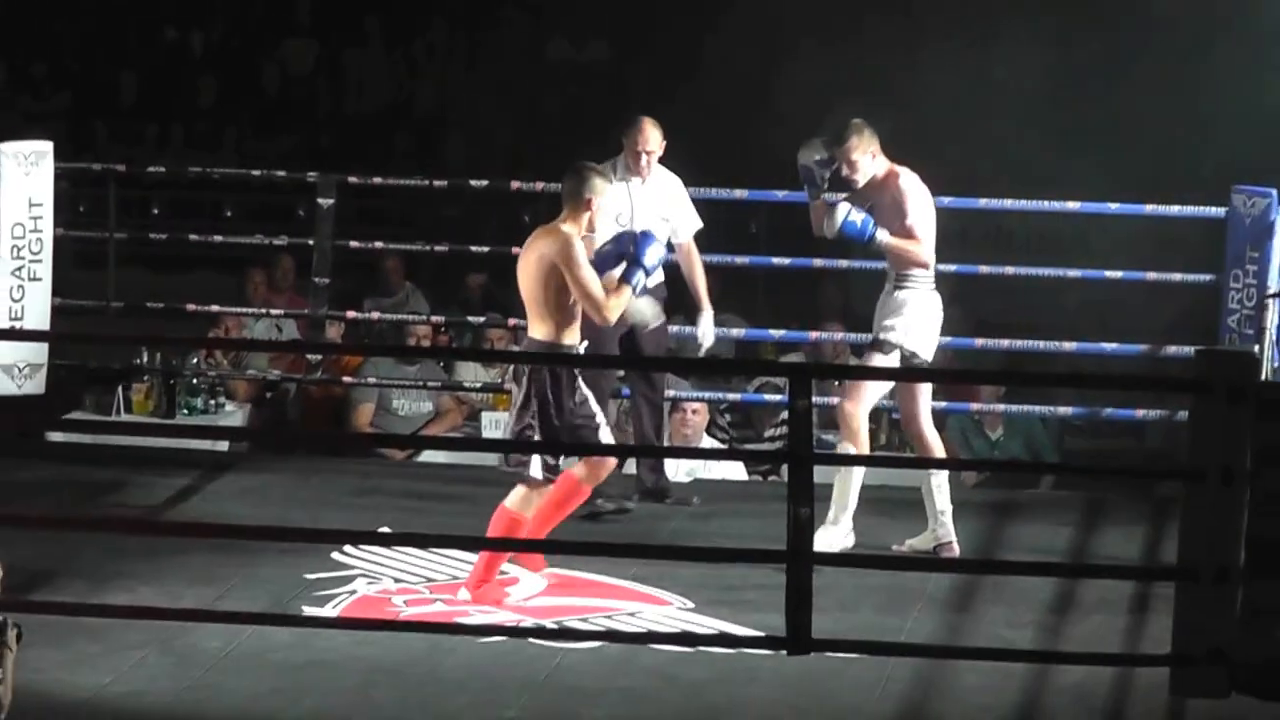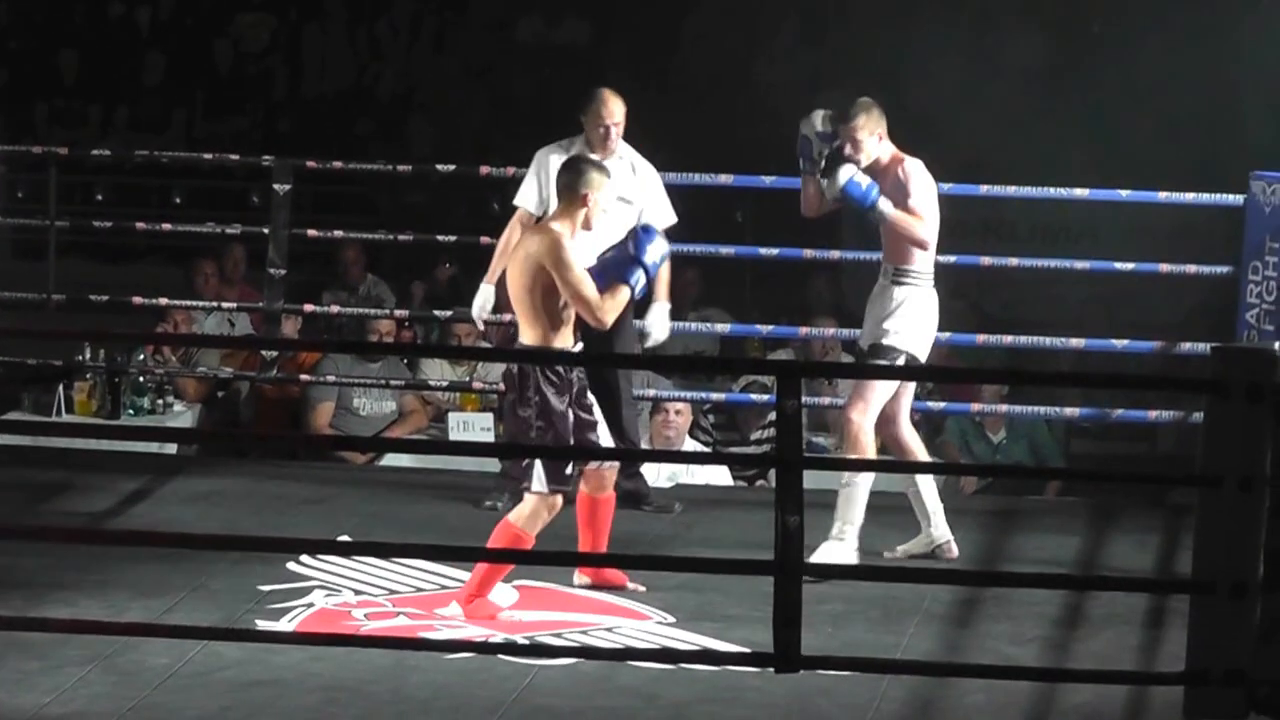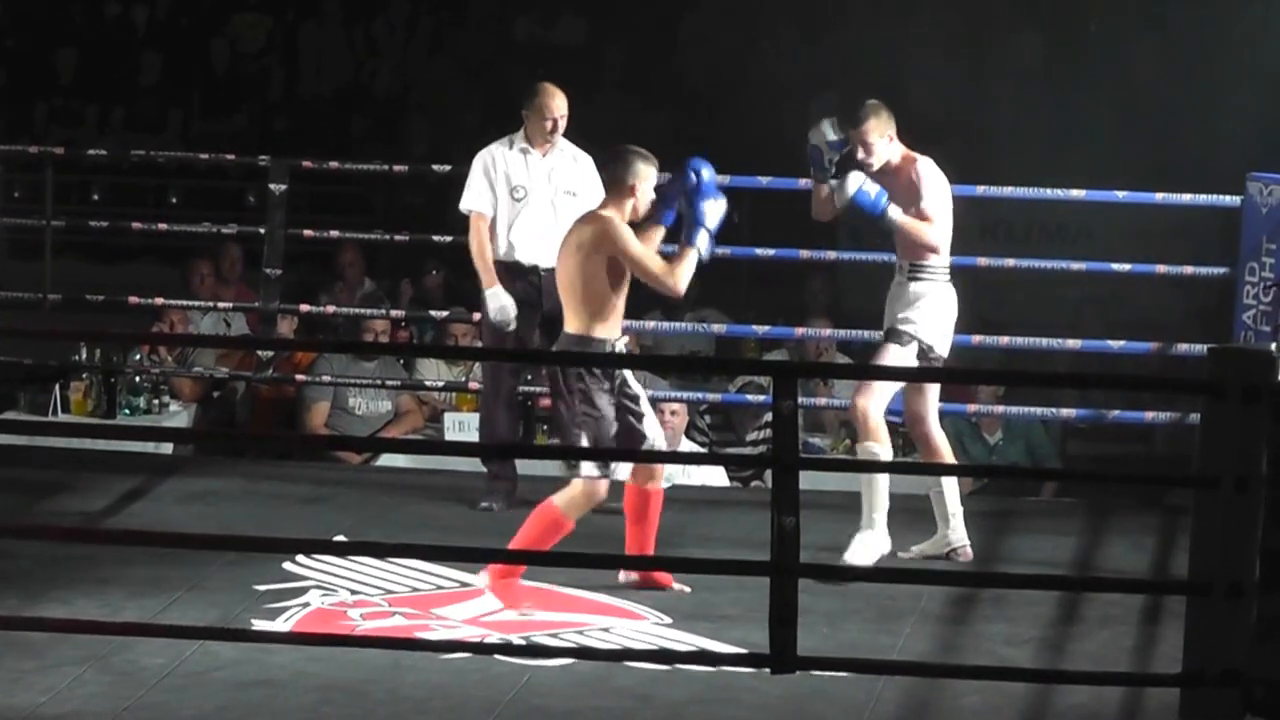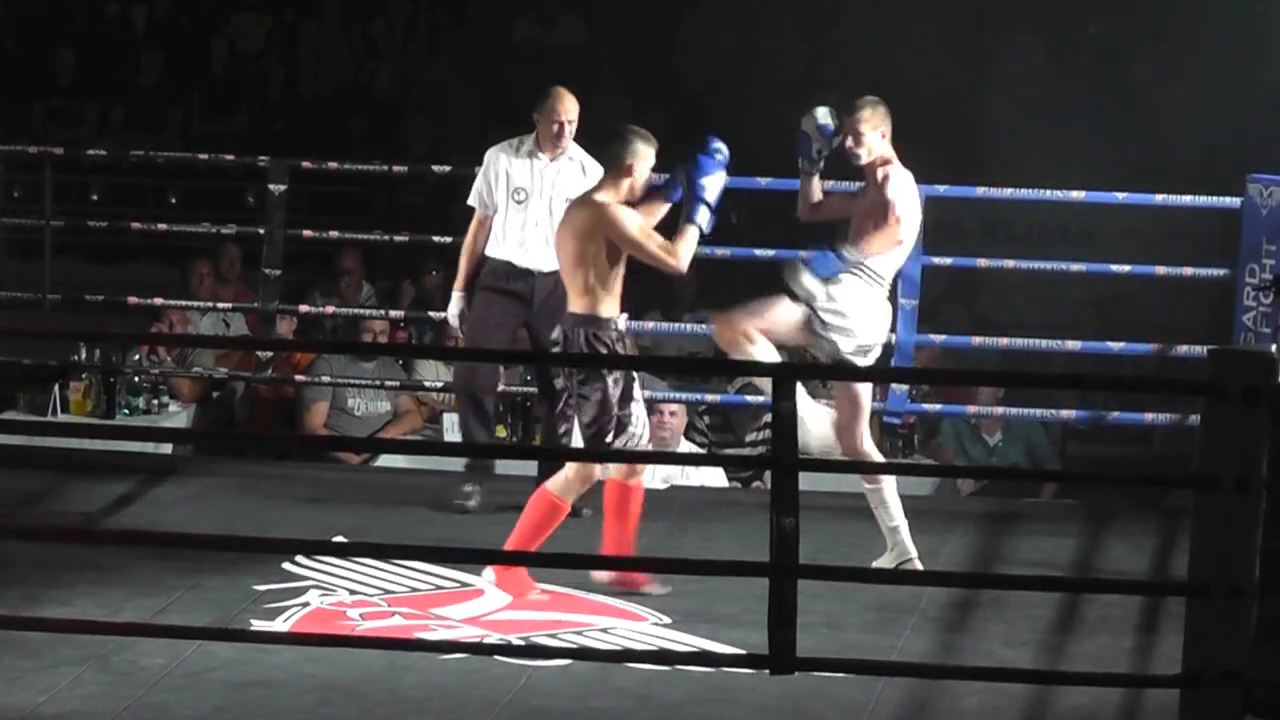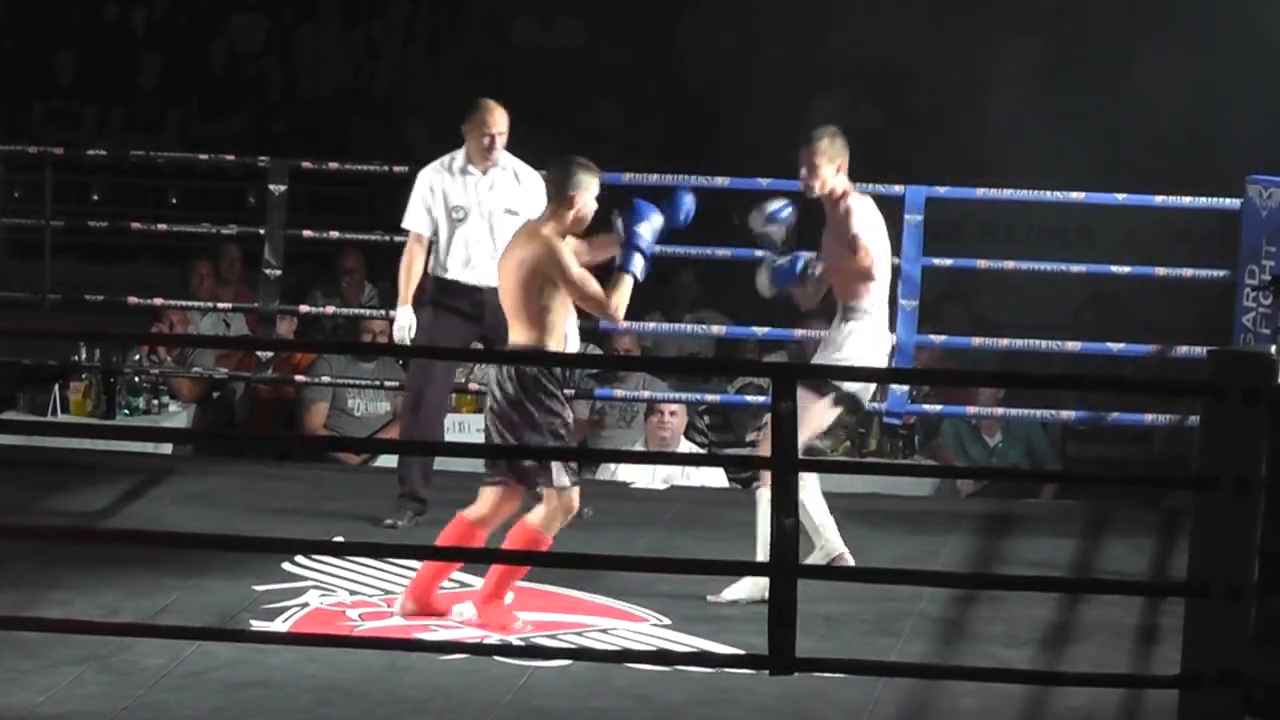
dt=0.5s
person 1, frame 1
left shoulder: (905, 186)
right shoulder: (872, 191)
left elbow: (924, 256)
right elbow: (822, 229)
left wrist: (871, 234)
right wrist: (815, 185)
left hip: (912, 306)
right hip: (900, 303)
left knee: (852, 408)
right knee: (918, 424)
left ankle: (837, 527)
right ankle: (941, 534)
person 1, frame 2
left shoulder: (909, 171)
right shoulder: (872, 174)
left elbow: (926, 237)
right elbow: (811, 209)
left wrist: (874, 202)
right wrist: (812, 161)
left hip: (909, 301)
right hip: (888, 297)
left knee: (856, 418)
right knee: (893, 426)
person 1, frame 3
left shoulder: (921, 172)
right shoulder: (876, 174)
left elbow: (935, 241)
right elbow: (822, 212)
left wrist: (881, 207)
right wrist: (822, 165)
left hip: (926, 299)
right hip: (906, 295)
left knee: (865, 406)
right knee: (922, 422)
person 1, frame 4
left shoulder: (893, 178)
right shoulder: (873, 187)
left elbow: (897, 232)
right elbow: (809, 211)
left wrist: (834, 259)
right wrist: (813, 160)
left hip: (847, 296)
right hip: (868, 314)
left knee: (728, 328)
right knee: (855, 440)
left ankle: (806, 413)
person 1, frame 5
left shoulder: (854, 210)
right shoulder: (836, 218)
left elbow: (871, 272)
right elbow: (809, 300)
left wrist: (806, 269)
right wrist: (783, 259)
left hip: (857, 340)
right hip: (849, 340)
left knee: (775, 450)
left ankle: (765, 574)
right ankle: (830, 548)
person 2, frame 1
left shoulder: (548, 238)
right shoulder: (565, 244)
right elbow: (603, 313)
left wrist: (617, 261)
right wrist: (639, 270)
left hip: (561, 364)
right hip: (547, 369)
left knee: (600, 456)
right knee: (536, 481)
left ankle: (524, 540)
right ankle: (479, 582)
person 2, frame 2
left shoulder: (549, 238)
right shoulder: (553, 242)
right elbow: (601, 316)
left wrist: (614, 263)
right wrist: (640, 266)
left hip: (562, 370)
right hip: (539, 376)
left knee: (603, 465)
right knee: (545, 499)
left ankle: (592, 567)
right ankle: (473, 594)
person 2, frame 3
left shoulder: (601, 227)
right shoulder: (607, 228)
left elbow: (637, 253)
right elbow: (674, 283)
left wrist: (673, 203)
right wrist: (703, 226)
left hip: (606, 361)
right hip: (585, 365)
left knee: (650, 458)
right knee: (591, 486)
left ankle: (640, 565)
right ankle: (504, 574)
person 2, frame 4
left shoulder: (598, 207)
right shoulder: (604, 214)
left elbow: (638, 220)
right elbow: (675, 261)
left wrist: (680, 184)
right wrist: (702, 202)
left hip: (607, 340)
right hip: (590, 343)
left knee: (630, 460)
right knee: (583, 469)
left ankle: (617, 562)
right ankle: (510, 565)
person 2, frame 5
left shoulder: (534, 238)
right shoulder: (549, 248)
left elbow: (584, 251)
right elbow: (610, 311)
left wrist: (629, 234)
right wrist: (636, 252)
left hip: (529, 376)
right hip: (535, 382)
left knee: (499, 498)
right knee: (562, 501)
left ankle: (424, 591)
right ankle: (489, 600)
person 3, frame 1
left shoulder: (670, 185)
left elbow: (686, 249)
left wrist: (706, 309)
left hip: (649, 294)
left knee: (650, 389)
right knee: (601, 389)
left ankle: (651, 479)
person 3, frame 2
left shoulder: (640, 171)
right shoulder: (551, 159)
right elbow: (520, 223)
left wrist: (660, 304)
right wrist: (488, 283)
left knee: (615, 388)
left ankle: (628, 483)
right ankle: (511, 480)
person 3, frame 3
left shoulder: (580, 162)
right shoulder: (493, 159)
right elbow: (479, 228)
right wrist: (492, 288)
right hip: (511, 278)
right knee: (501, 383)
right ankle: (500, 482)
person 3, frame 4
left shoulder: (589, 172)
right shoulder: (500, 158)
right elbow: (480, 225)
right wrist: (459, 288)
left hip: (557, 285)
right hip: (501, 278)
left knee: (559, 389)
right knee: (473, 374)
right ankle: (478, 472)
person 3, frame 5
left shoulder: (526, 179)
right shoulder: (435, 177)
right elbow: (416, 244)
right wrist: (405, 305)
left hip: (506, 297)
right hip: (447, 297)
right knee: (425, 395)
right ankle: (411, 497)
